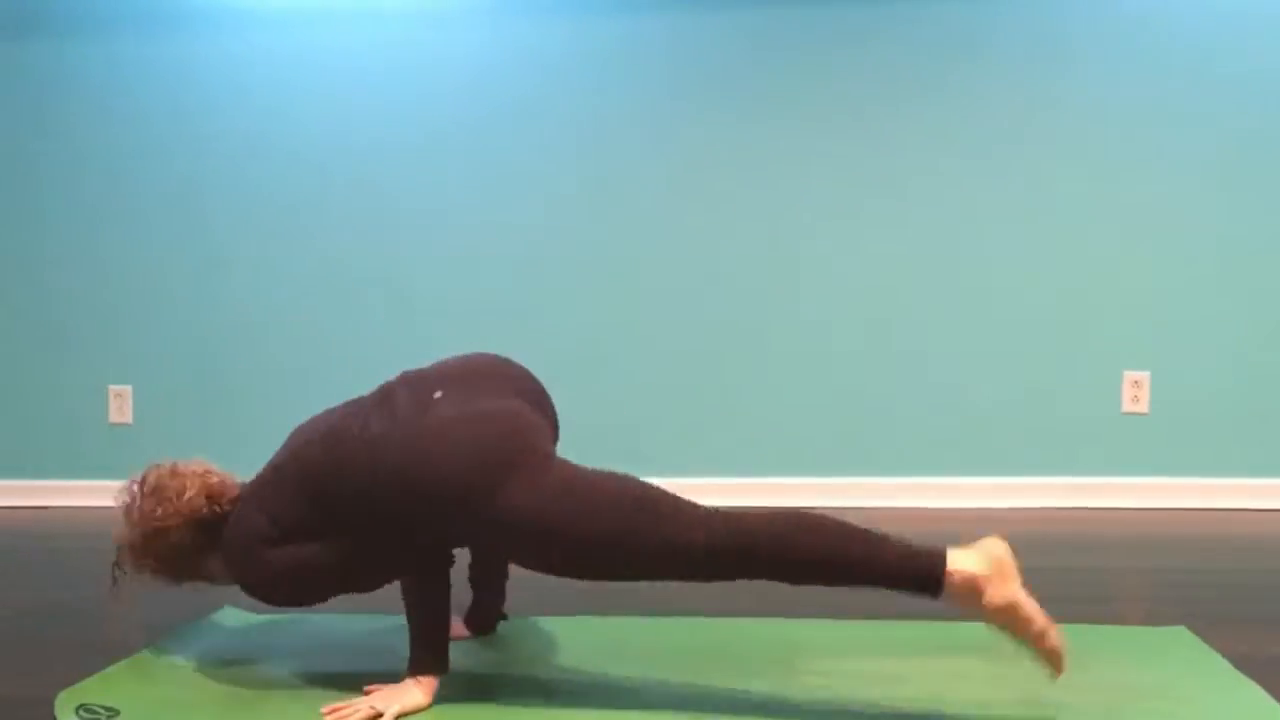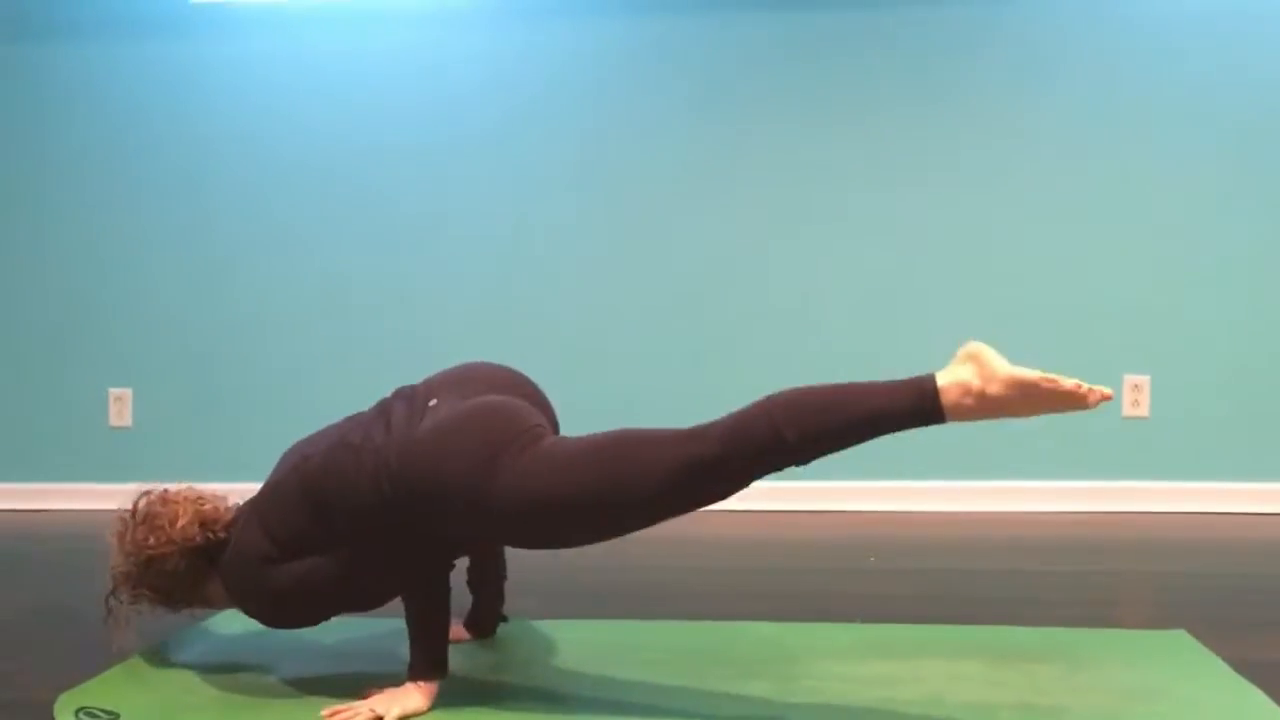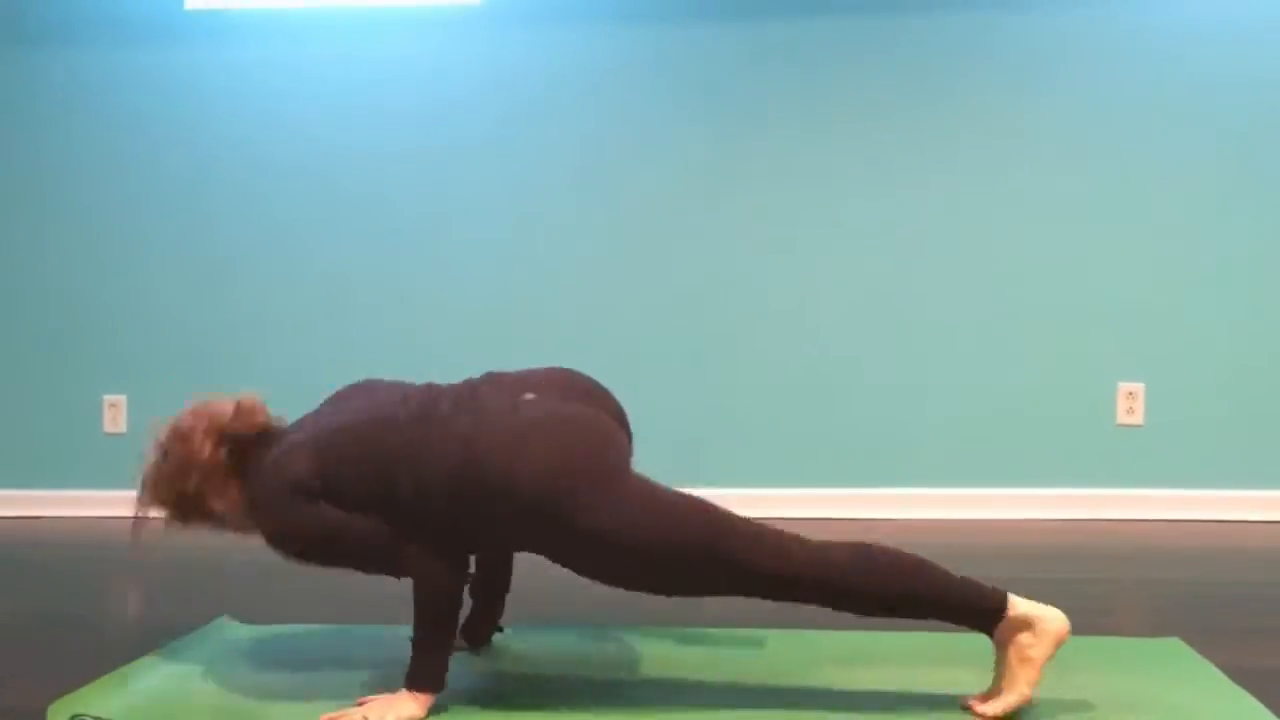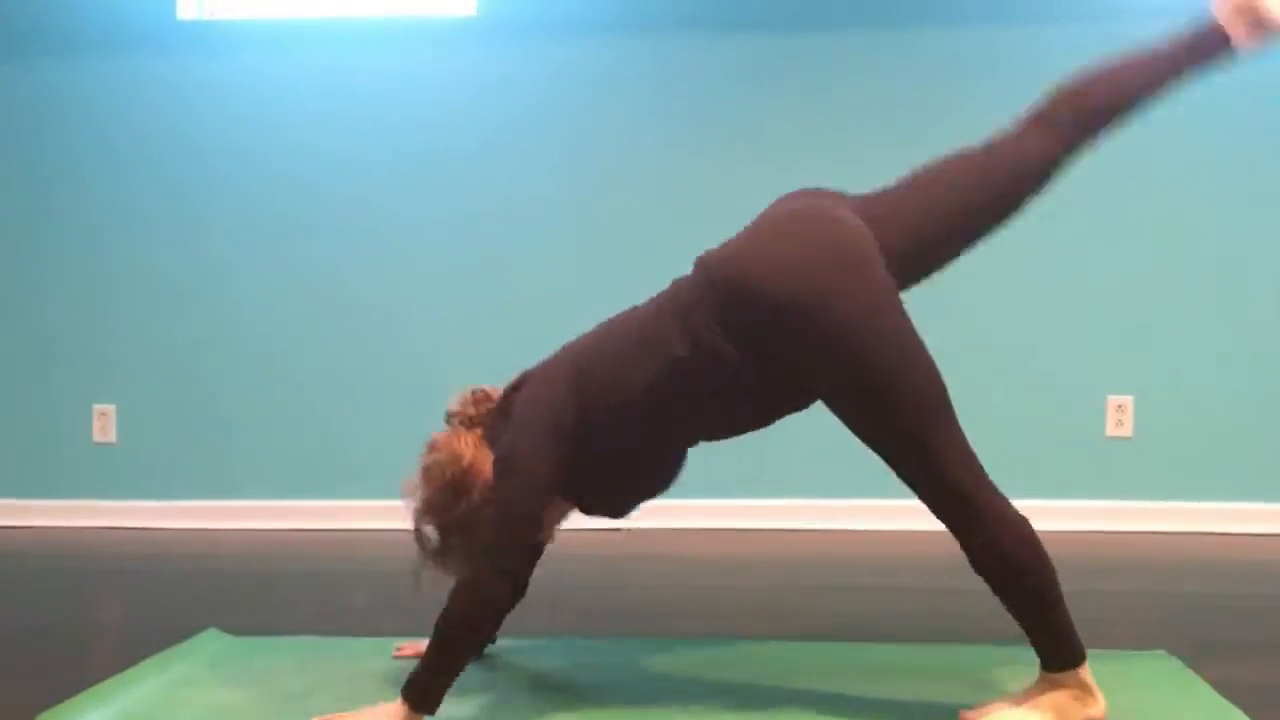
dt=0.3s
person 1, frame 1
left shoulder: (252, 555)
right shoulder: (268, 496)
left elbow: (409, 554)
right wrist: (479, 610)
left hip: (474, 466)
left knee: (725, 538)
left ankle: (960, 573)
person 1, frame 2
left shoulder: (256, 577)
right shoulder: (275, 511)
left elbow: (411, 562)
right wrist: (482, 614)
left hip: (476, 471)
right hip: (481, 391)
left knee: (717, 456)
left ankle: (954, 386)
person 1, frame 3
left shoulder: (280, 497)
right shoulder: (321, 433)
left elbow: (418, 561)
right wrist: (476, 627)
left hip: (547, 474)
right hip: (559, 403)
left knee: (771, 559)
left ankle: (1018, 621)
person 1, frame 4
left shoulder: (538, 441)
right shoulder: (533, 411)
left elbow: (491, 579)
right elbow: (505, 562)
left hip: (801, 294)
right hip: (810, 240)
left knee: (957, 491)
right knee: (1035, 144)
